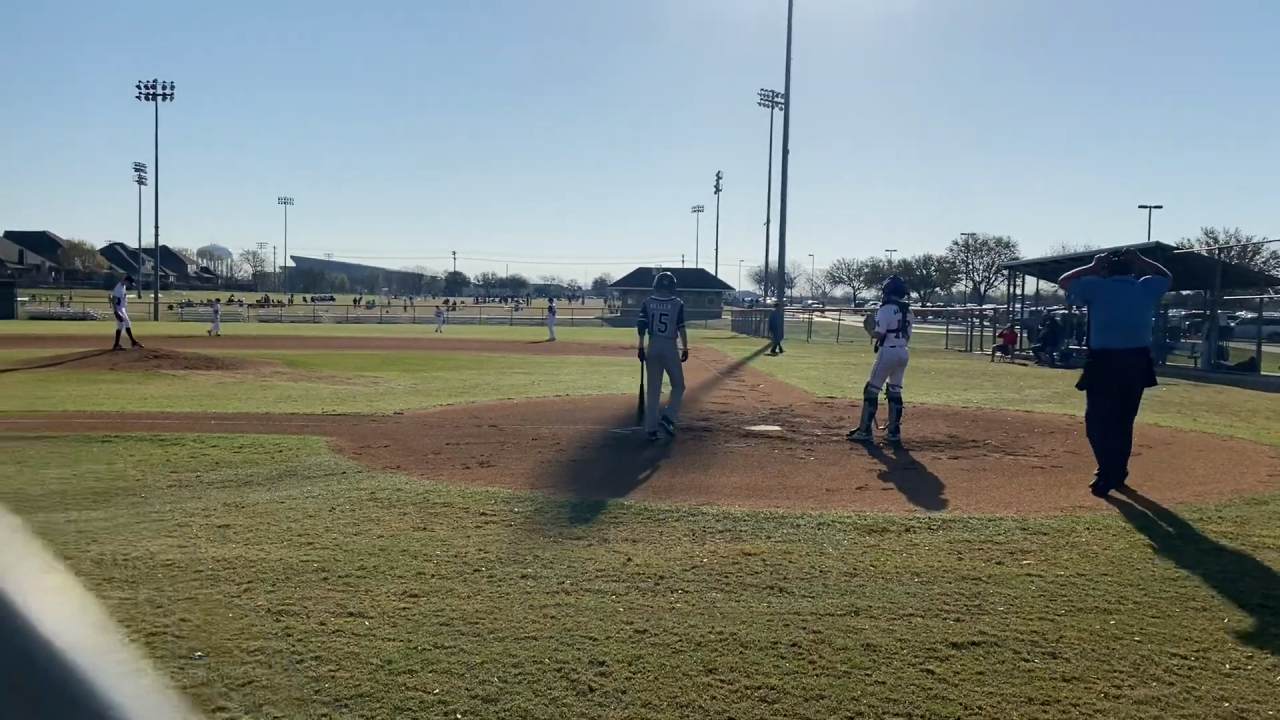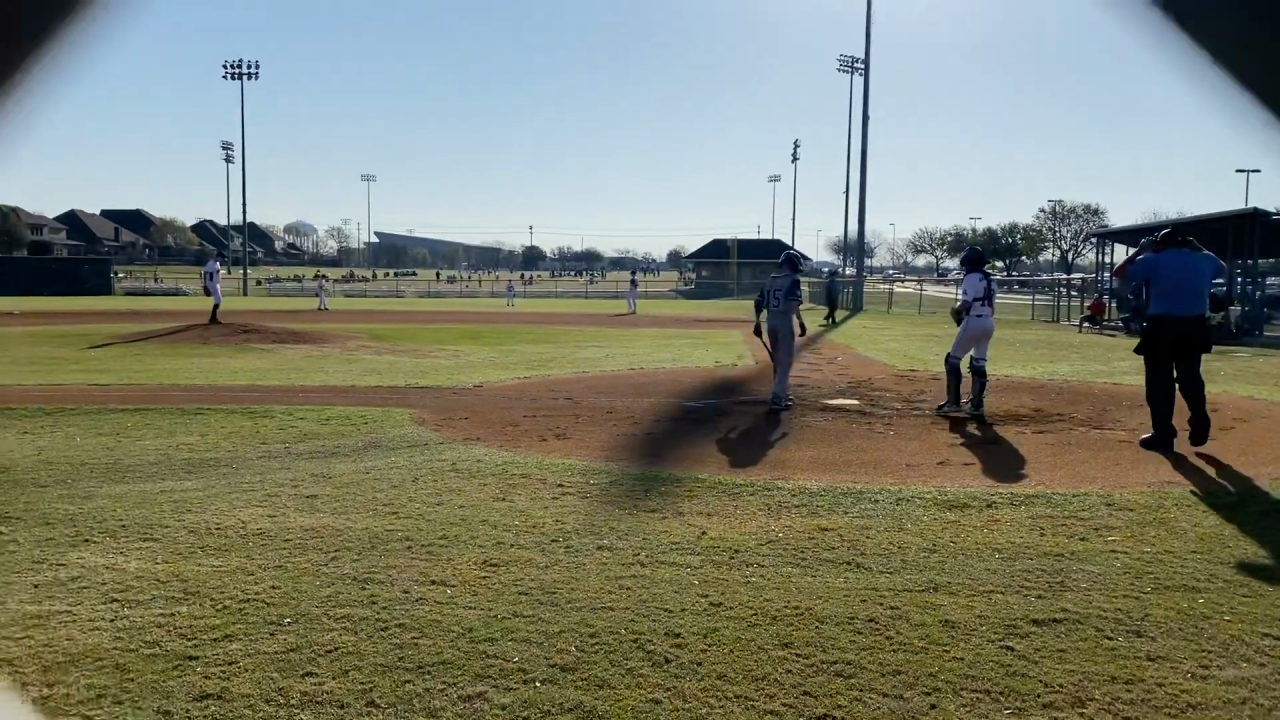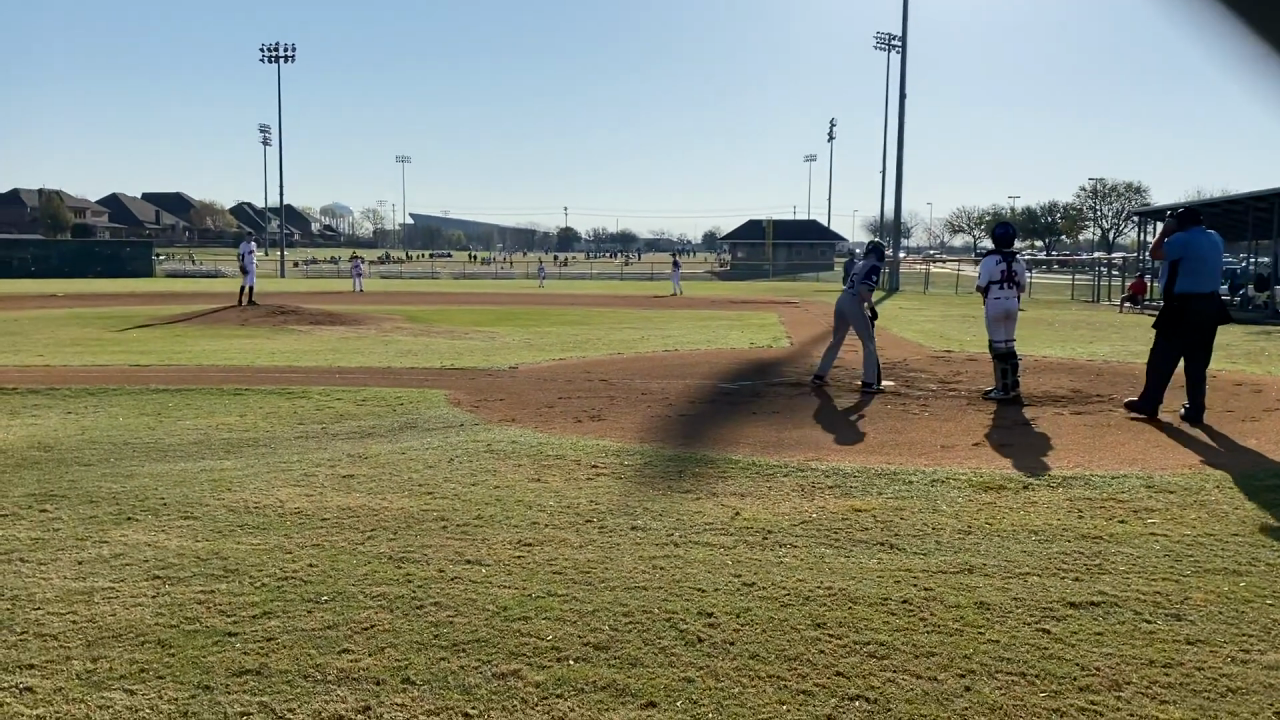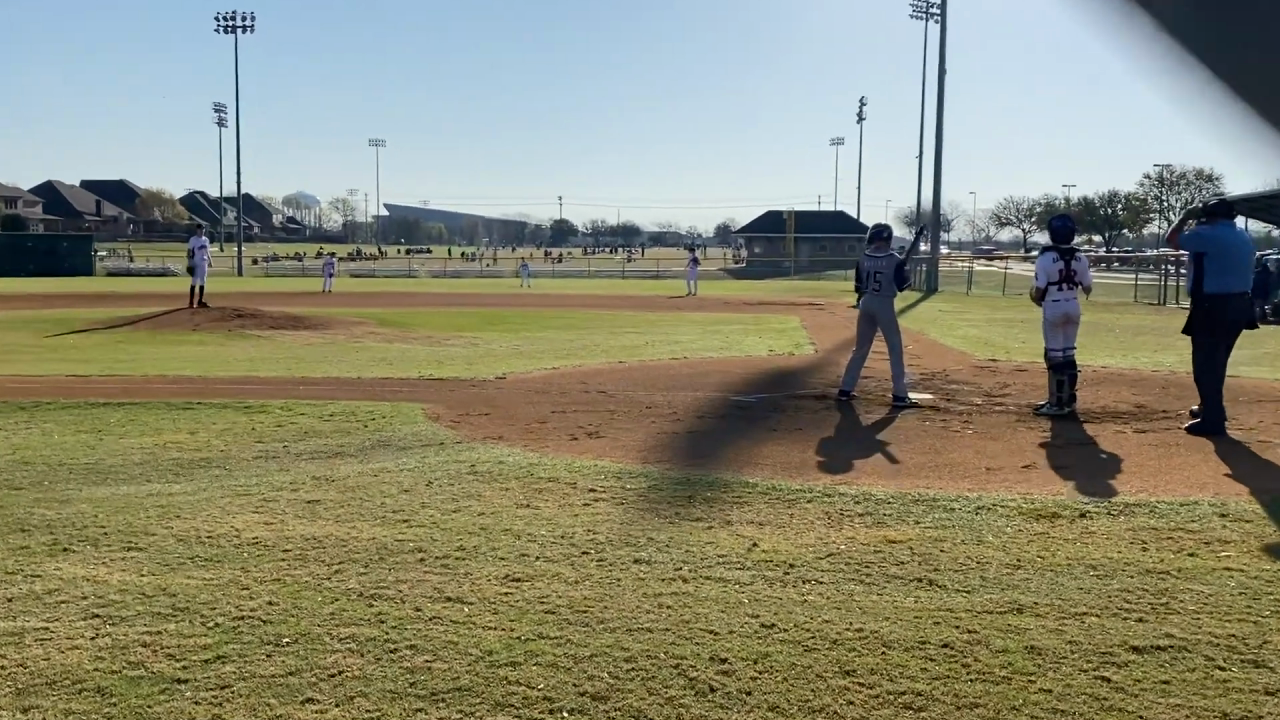
dt=1s
person 1, frame 1
left shoulder: (1097, 287)
right shoulder: (1147, 288)
left elbow: (1063, 282)
right elbow: (1167, 278)
left wrist: (1093, 267)
right wrist: (1140, 260)
left hip: (1104, 363)
right hip: (1137, 362)
left knee: (1098, 419)
right knee: (1124, 420)
left ankle: (1107, 475)
right ankle: (1117, 474)
person 1, frame 2
left shoulder: (1153, 261)
right shoulder: (1203, 260)
left elbow: (1119, 273)
right elbow: (1221, 269)
left wrist: (1140, 251)
right wrist: (1199, 249)
left hip: (1161, 329)
right hip: (1194, 329)
left knee: (1160, 384)
right knee: (1191, 380)
left ankle: (1162, 435)
right ankle: (1200, 424)
person 1, frame 3
left shoulder: (1183, 239)
right shoulder: (1215, 239)
left elbow: (1155, 253)
left wrist: (1166, 231)
left hip: (1182, 307)
right hip: (1209, 306)
left knee: (1162, 357)
right knee: (1197, 362)
left ankle: (1149, 403)
right ankle: (1195, 409)
person 1, frame 4
left shoulder: (1208, 234)
right shoulder: (1244, 237)
left elbow: (1172, 240)
left wrist: (1186, 217)
right wrist: (1197, 226)
left hip: (1212, 308)
right hip: (1238, 306)
left knee: (1206, 364)
right knee: (1217, 363)
left ankle: (1212, 419)
right ankle: (1210, 410)
person 2, frame 1
left shoulder: (886, 309)
right shoulder: (908, 312)
left elbow: (878, 335)
right elbow: (907, 337)
left hip: (888, 352)
right hip: (903, 353)
left knee: (871, 390)
right knee: (895, 391)
left ankle: (865, 431)
right ankle: (894, 432)
person 2, frame 2
left shoulder: (971, 277)
right shoulder: (989, 280)
left elbow: (966, 304)
right elbow: (991, 307)
left wrist: (955, 310)
left hip: (973, 322)
right hip: (988, 323)
left knee: (952, 359)
right knee: (979, 364)
left ankle: (954, 401)
right ankle: (977, 406)
person 2, frame 3
left shoulder: (989, 260)
right shoulder: (1019, 261)
left elbow: (979, 287)
right elbow: (1022, 288)
left wrist: (988, 289)
left hip: (995, 305)
right hip: (1012, 304)
left knee: (998, 346)
right knee: (1009, 344)
left ankle: (1002, 389)
right ankle: (1013, 386)
person 2, frame 4
left shoulder: (1046, 257)
right shoulder: (1080, 258)
left elbow: (1038, 291)
right elbow: (1087, 289)
left wrist: (1036, 298)
left hip: (1053, 309)
right hip: (1073, 308)
left knee: (1054, 355)
right knee: (1068, 353)
left ankle: (1057, 403)
right ankle: (1069, 400)
person 3, frame 1
left shoulder: (648, 303)
right shoulder: (677, 303)
left elbow: (641, 326)
right elbow: (681, 328)
left wrist: (641, 347)
right wrist: (685, 349)
left hip: (652, 347)
right hip: (670, 347)
left knee: (653, 389)
right knee: (678, 386)
left ankle: (652, 429)
right ankle: (667, 418)
person 3, frame 2
left shoulder: (770, 280)
right shoulder: (793, 280)
left elbow: (758, 303)
right elbow: (793, 303)
left wrist: (757, 323)
right wrist: (801, 323)
left hip: (771, 320)
right hip: (784, 321)
left knee: (778, 360)
right knee: (785, 361)
left ankle: (780, 394)
right ankle: (777, 398)
person 3, frame 3
left shoulder: (858, 265)
right shoulder: (874, 267)
right elbow: (864, 289)
left wrist: (865, 310)
right wrist: (872, 309)
left hip: (841, 301)
right hip: (853, 305)
left knee: (836, 341)
right knee: (869, 343)
left ankle: (819, 376)
right ankle: (869, 382)
person 3, frame 4
left shoulder: (863, 259)
right shoulder: (895, 260)
left elbow: (858, 288)
right elbow: (902, 286)
left hip: (866, 304)
right hip: (885, 305)
left knee: (860, 349)
right knee: (895, 350)
left ankle: (845, 389)
right ankle: (899, 395)
